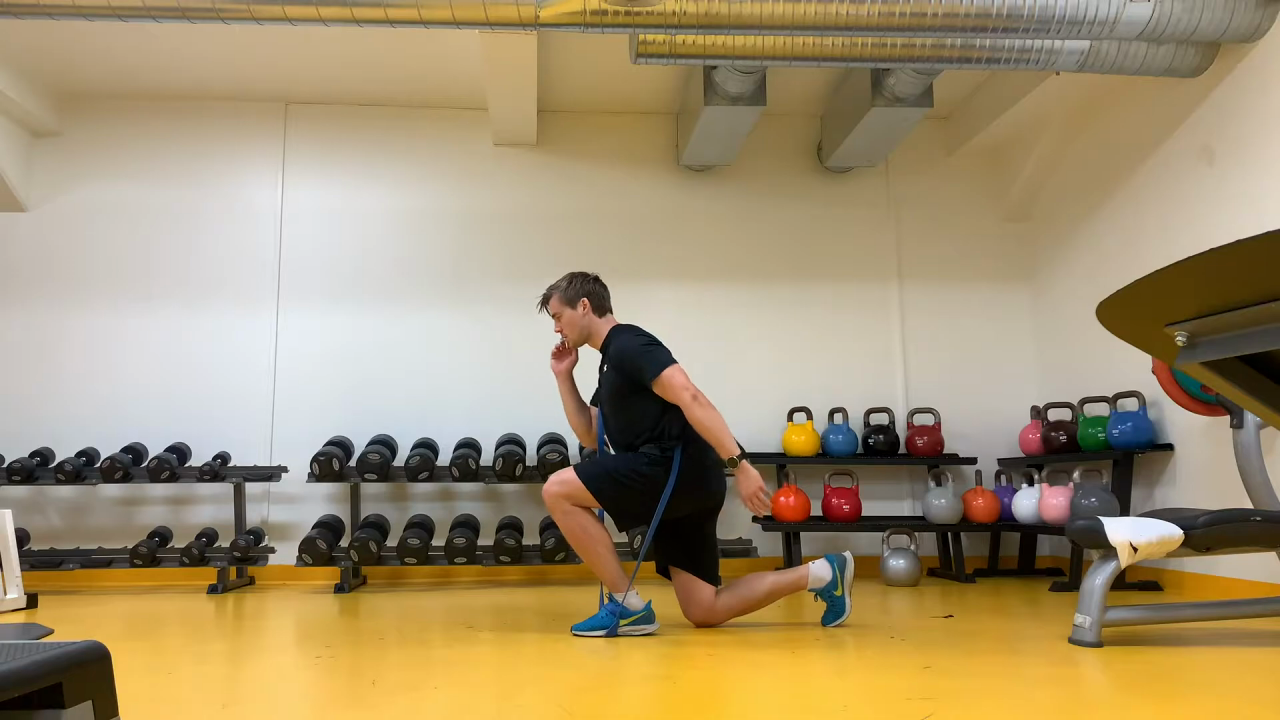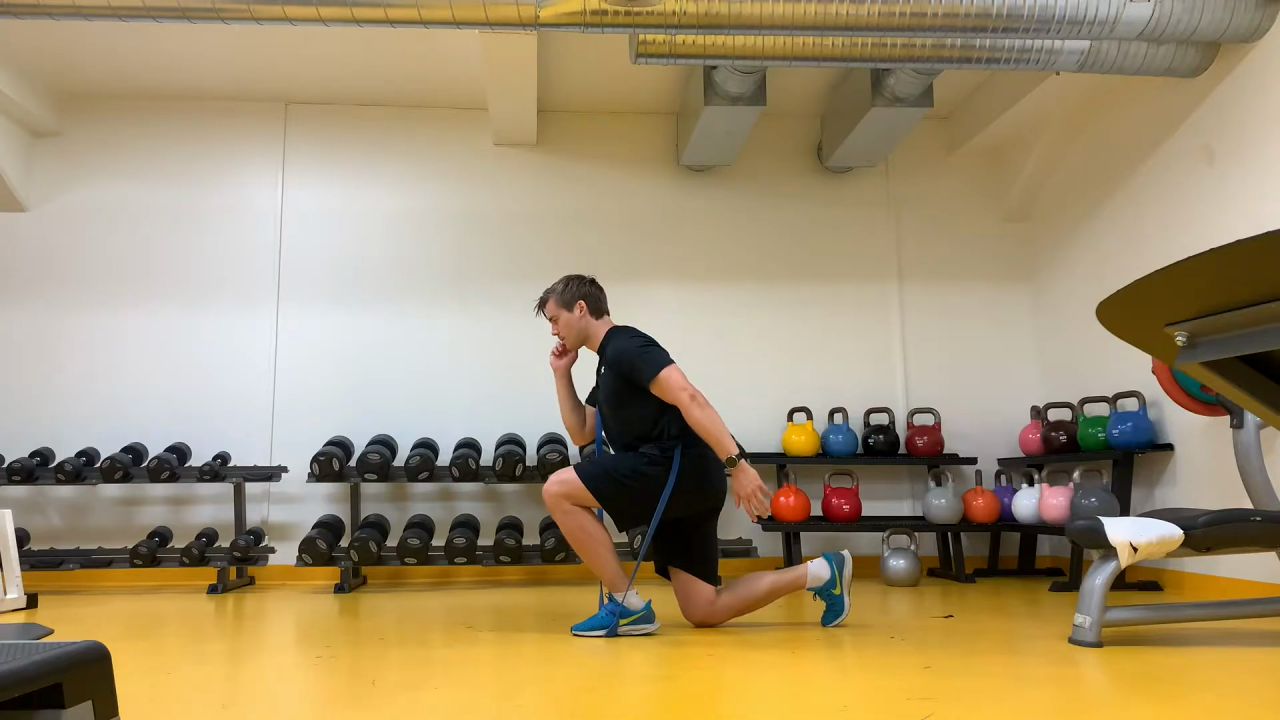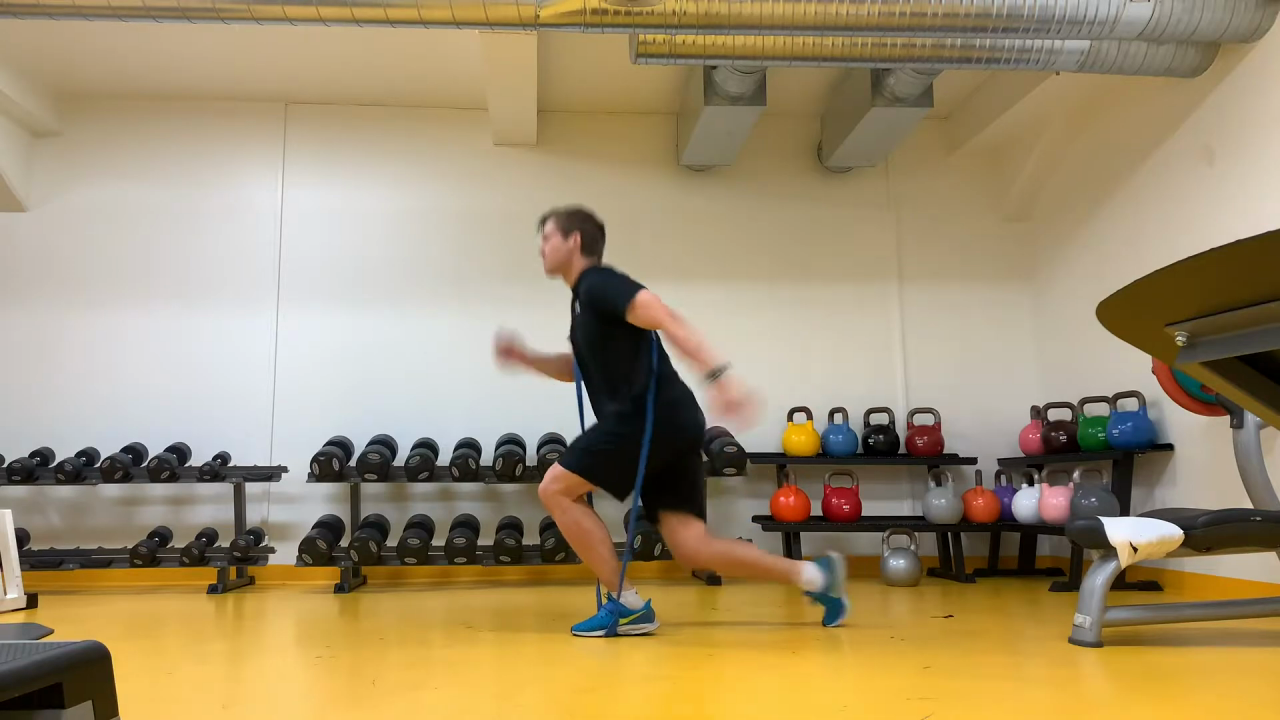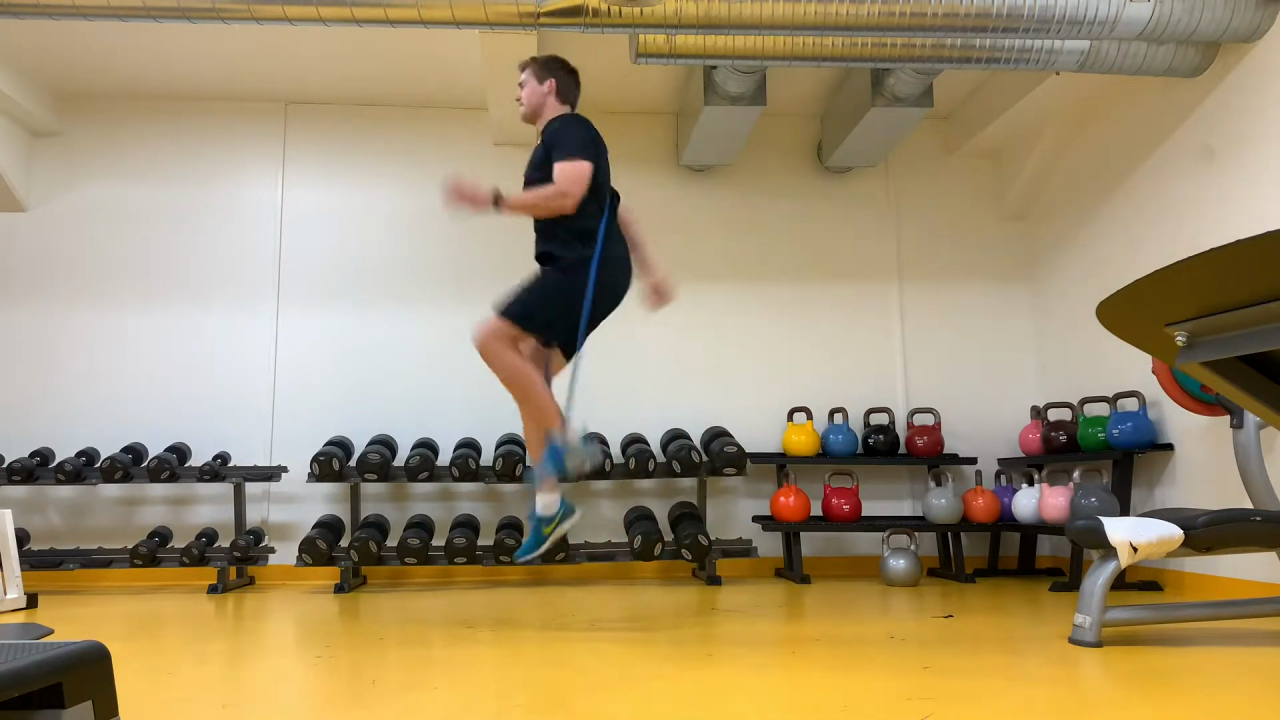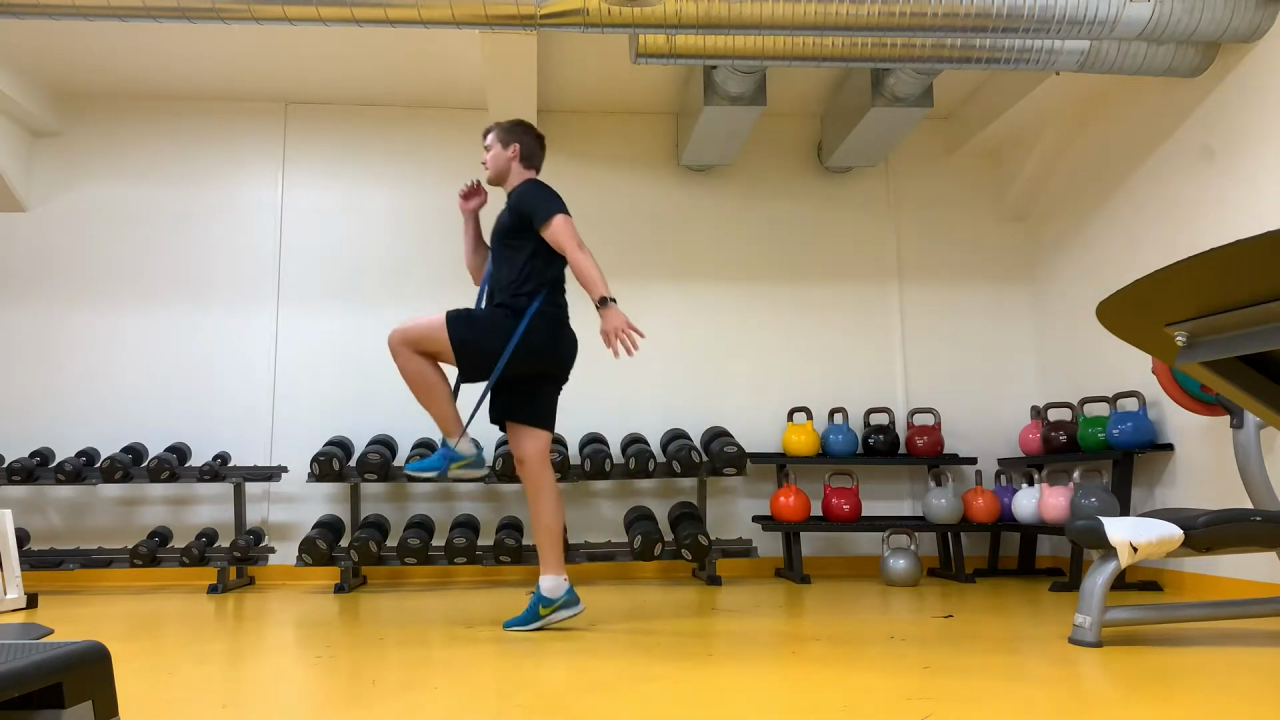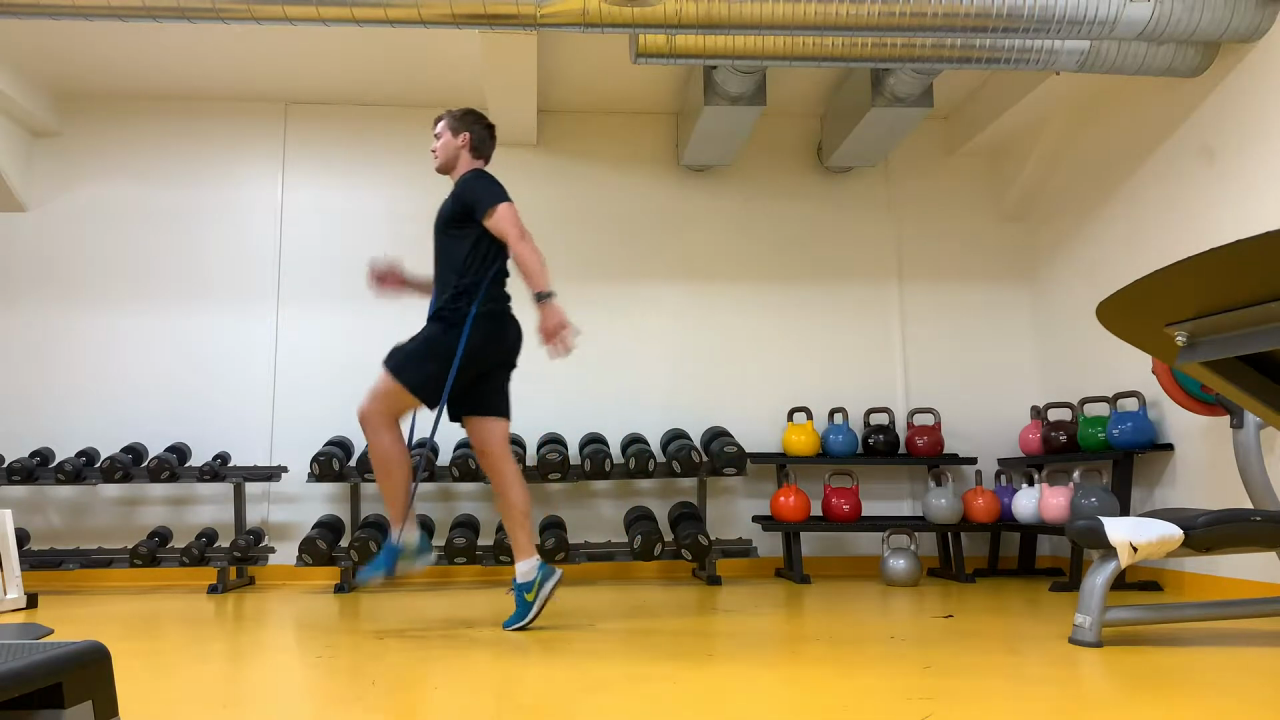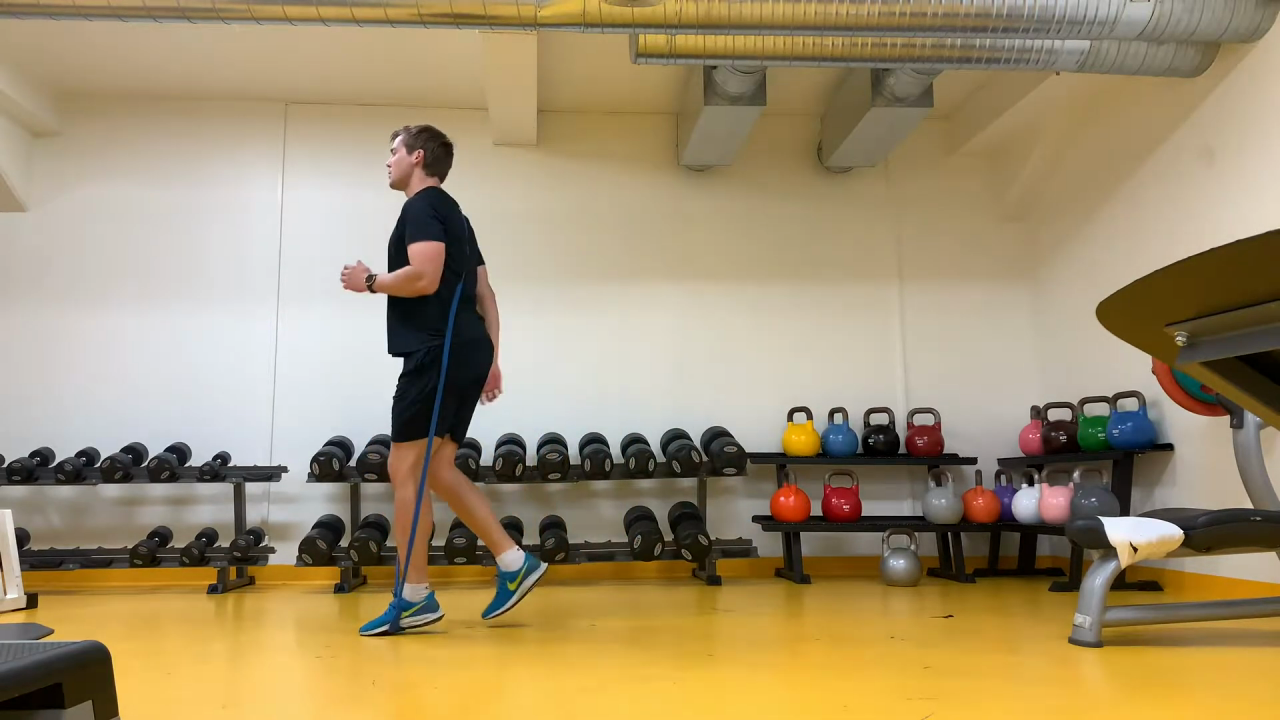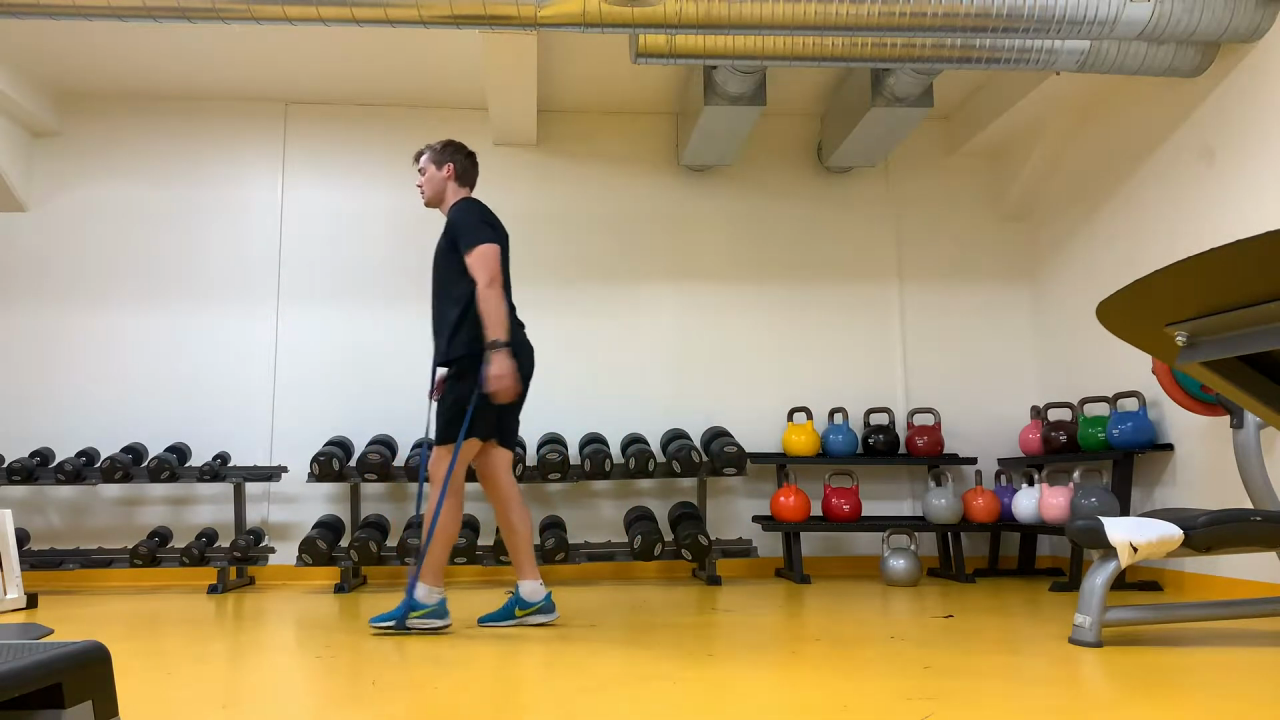
dt=0.4s
person 1, frame 1
left shoulder: (629, 345)
right shoulder: (612, 360)
left elbow: (691, 398)
right elbow: (590, 436)
left wrist: (738, 465)
right wrist: (564, 378)
left hip: (677, 468)
right hip: (681, 481)
left knee: (558, 490)
right knee: (706, 611)
left ankle: (627, 606)
right ankle: (823, 573)
person 1, frame 2
left shoulder: (626, 348)
right shoulder: (610, 362)
left elbow: (689, 399)
right elbow: (581, 433)
left wrist: (736, 464)
right wrist: (562, 374)
left hip: (678, 467)
right hip: (679, 479)
left knee: (558, 490)
right knee: (705, 611)
left ankle: (627, 606)
right ankle: (823, 573)
person 1, frame 3
left shoulder: (600, 286)
right shoulder: (586, 298)
left elbow: (668, 319)
right elbow: (575, 370)
left wrist: (717, 375)
right wrist: (524, 356)
left hip: (652, 416)
right hip: (669, 423)
left knee: (555, 489)
right knee: (694, 547)
left ankle: (626, 604)
right ankle: (814, 575)
person 1, frame 4
left shoulder: (570, 130)
right shoulder: (561, 140)
left elbow: (567, 197)
right elbow: (617, 212)
left wrist: (492, 199)
right wrist: (649, 269)
left hip: (588, 267)
right hip: (576, 268)
left knee: (493, 339)
right knee: (529, 372)
left ankle: (556, 438)
right ankle: (548, 504)
person 1, frame 5
left shoulder: (532, 196)
right shoulder: (517, 211)
left elbow: (574, 249)
right elbow: (483, 272)
left wrist: (606, 304)
right wrist: (470, 219)
left hip: (529, 333)
right hip: (537, 346)
left knee: (404, 340)
right knee: (533, 463)
left ankle: (459, 447)
right ankle: (555, 590)
person 1, frame 6
left shoulder: (476, 186)
right shoulder: (467, 199)
left elbow: (518, 239)
left wrist: (545, 299)
right wrist: (408, 282)
left hip: (466, 330)
right hip: (481, 335)
left knee: (376, 415)
right knee: (494, 454)
left ankle: (403, 541)
right ankle: (530, 572)
person 1, frame 7
left shoulder: (422, 206)
right shoulder: (450, 215)
left elbow: (424, 278)
right elbow: (483, 294)
left wrist: (370, 282)
right wrist: (491, 360)
left hip: (438, 354)
right hip: (458, 354)
left knee: (404, 469)
right knee: (438, 471)
left ankle: (415, 597)
right ankle: (514, 562)
person 1, frame 8
left shoulder: (467, 215)
right shoulder: (472, 222)
left elbow: (490, 284)
left wrist: (498, 350)
left hip: (485, 361)
right hip: (492, 361)
left knee: (443, 472)
right knee: (496, 477)
left ankle: (427, 600)
right ankle: (533, 596)
